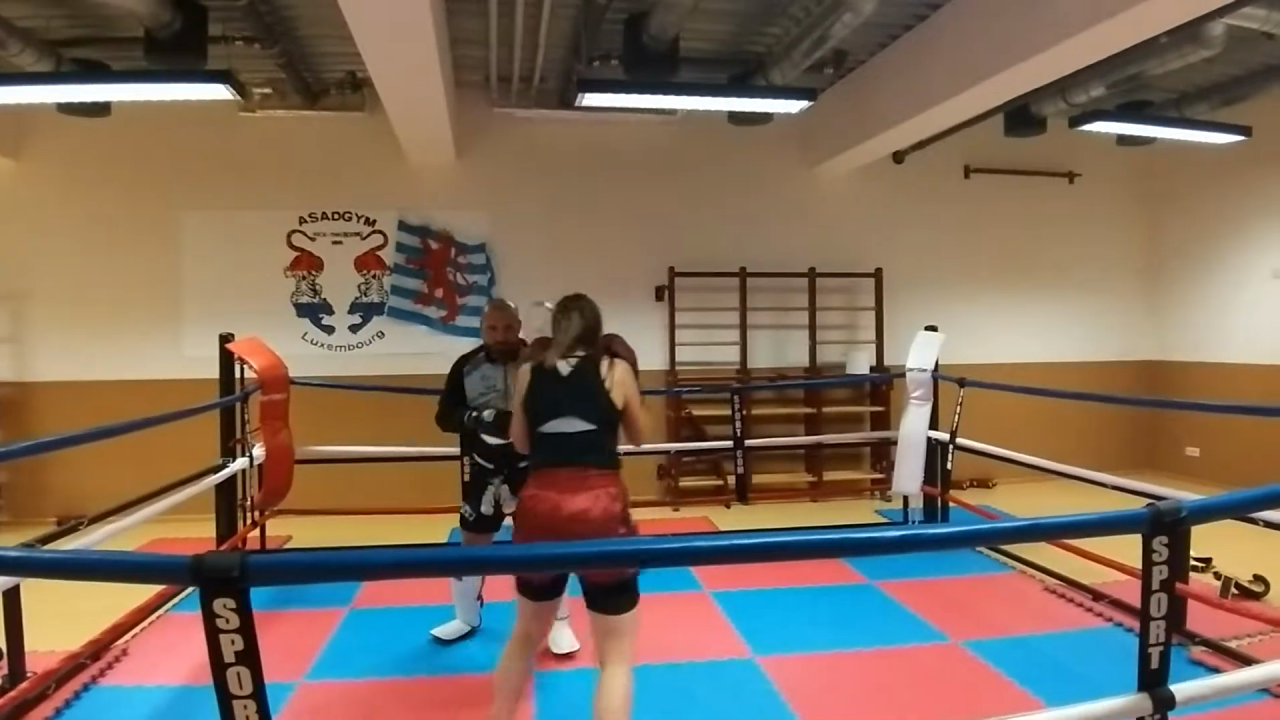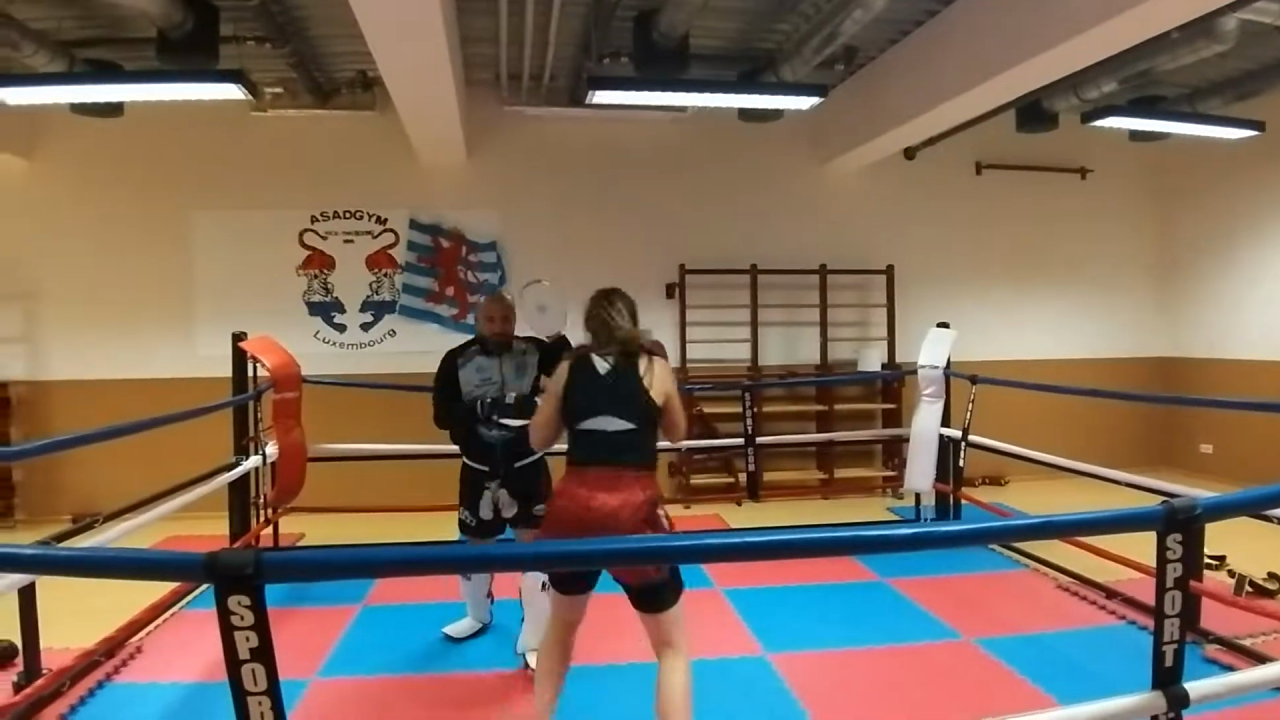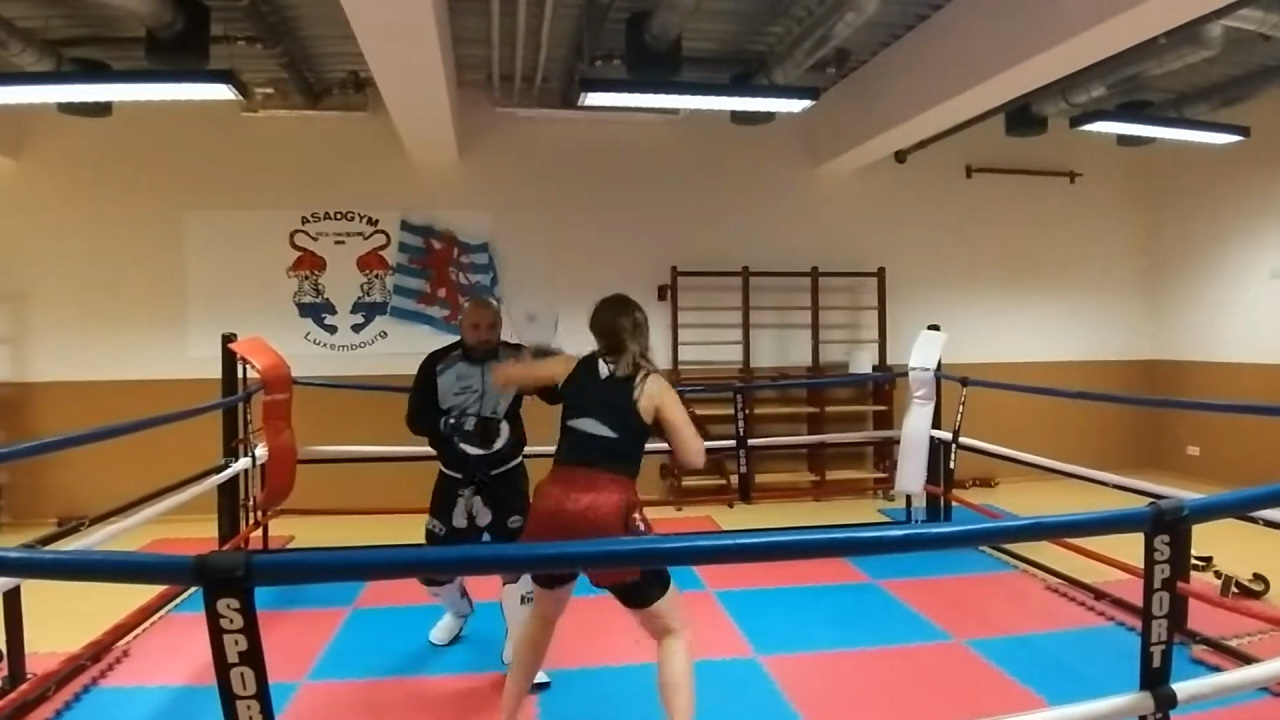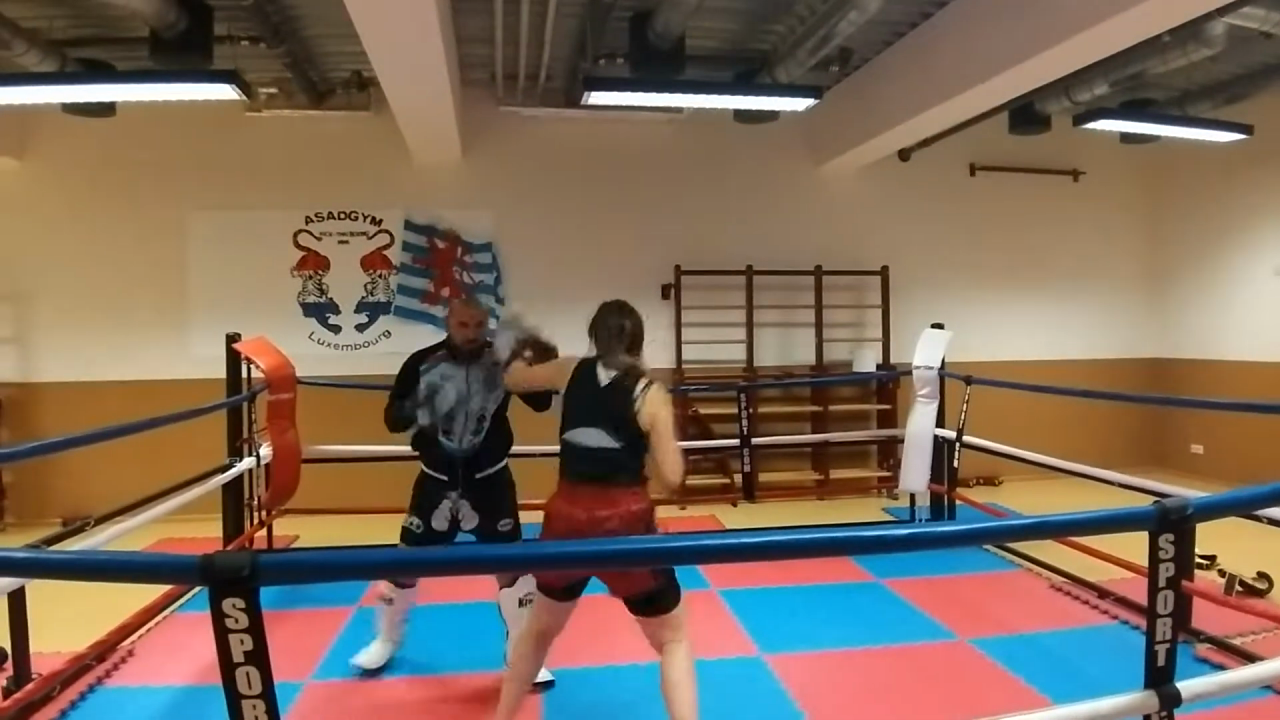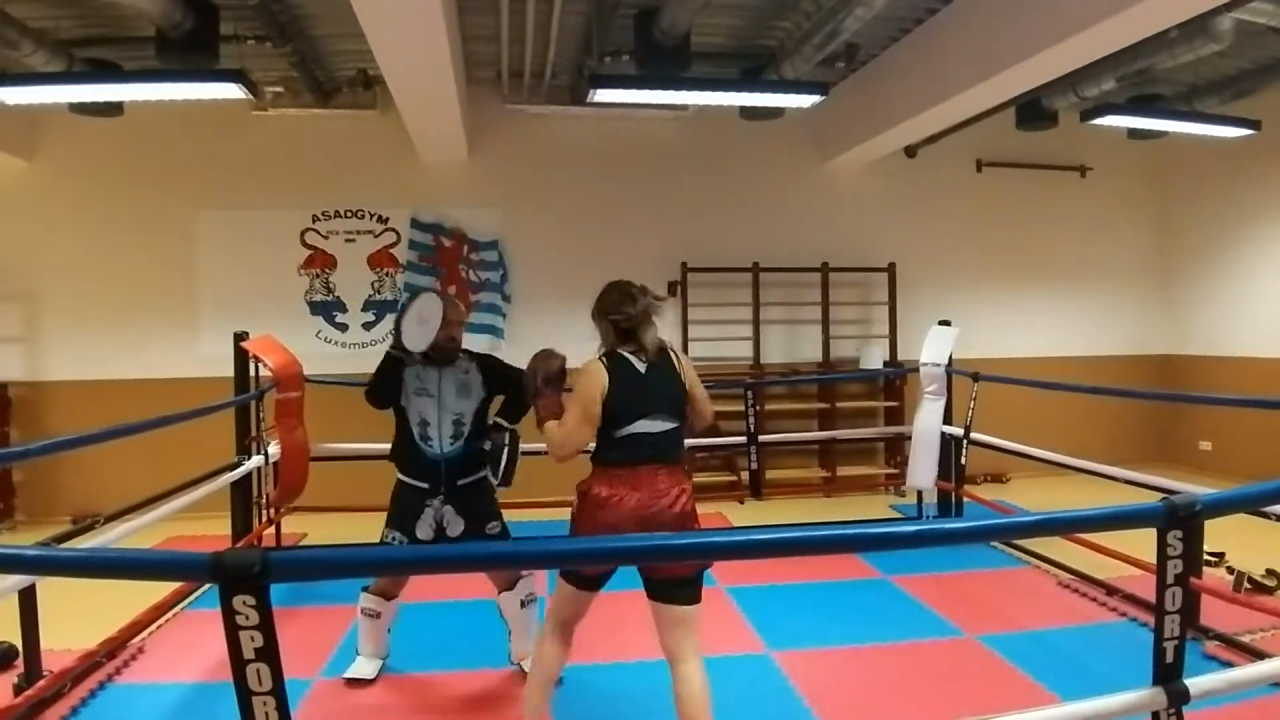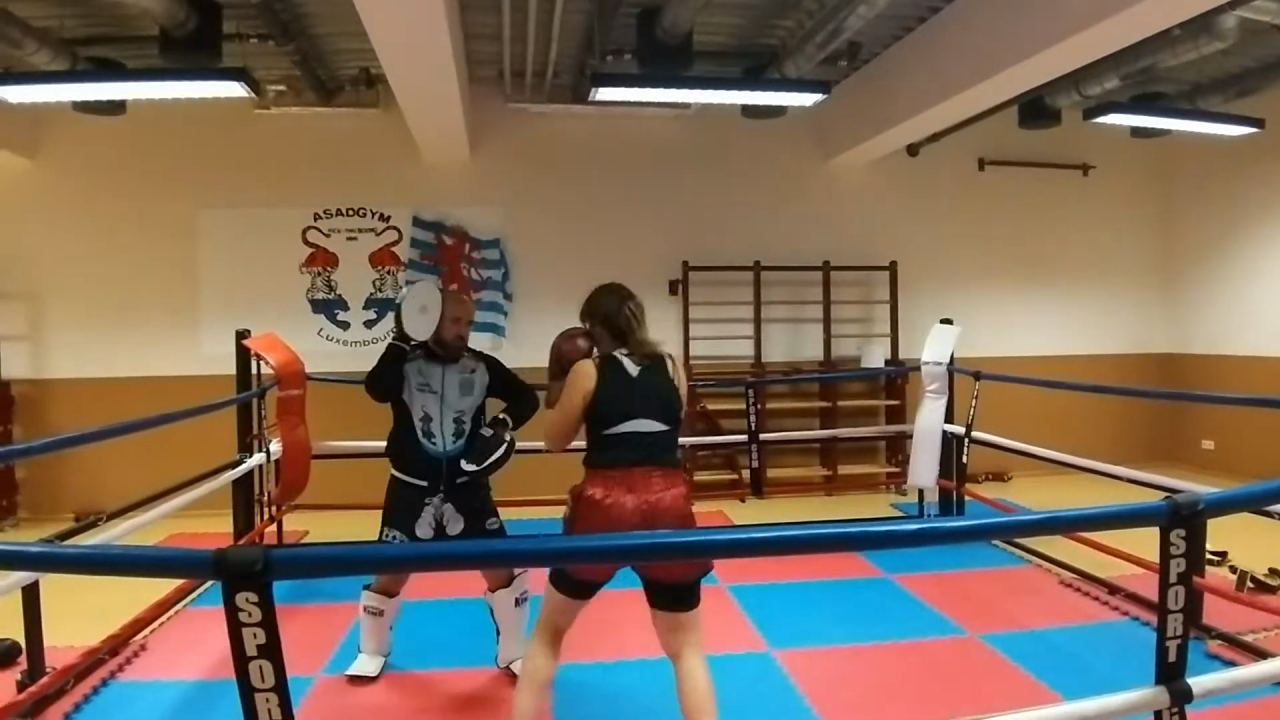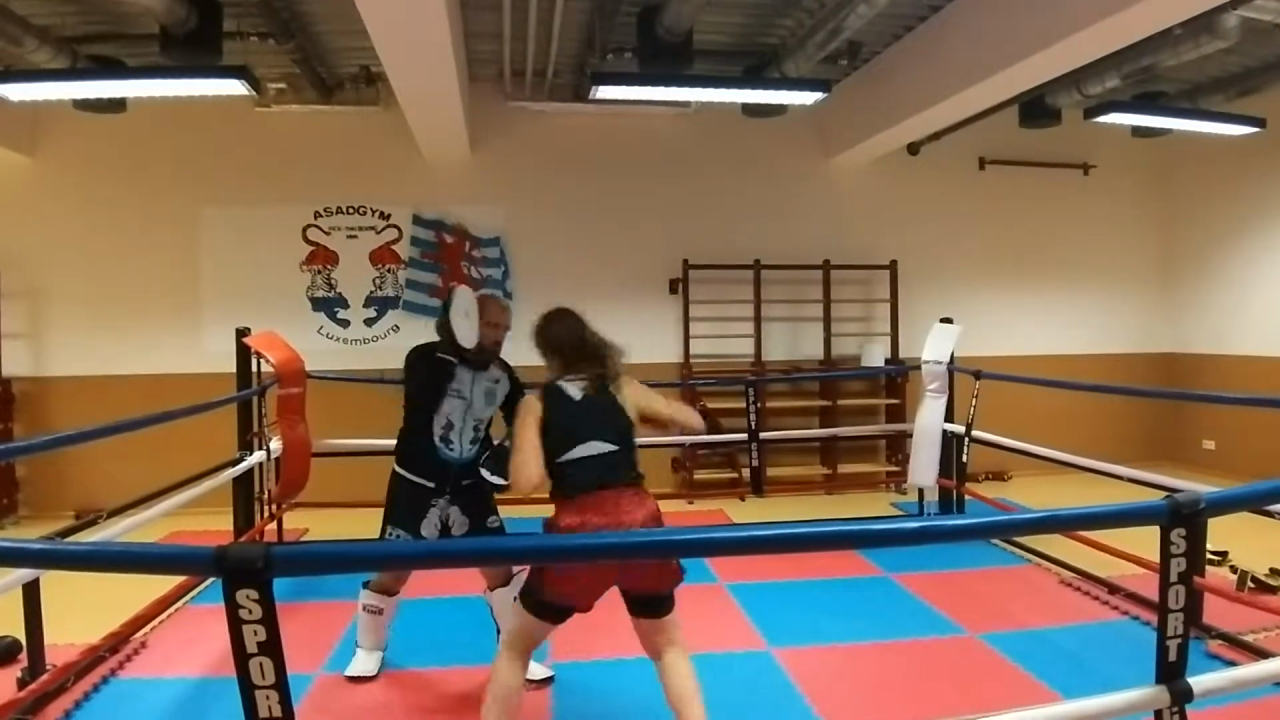
dt=0.2s
person 1, frame 1
left shoulder: (529, 374)
right shoulder: (615, 371)
right elbow: (639, 436)
left hip: (541, 509)
right hip: (599, 512)
left knee: (527, 634)
right knee: (616, 657)
person 1, frame 2
left shoulder: (569, 371)
right shoulder: (654, 368)
left elbow: (540, 439)
right elbow: (677, 432)
left hip: (572, 508)
right hip: (633, 512)
left knee: (562, 624)
right knee: (672, 649)
person 1, frame 3
left shoulder: (575, 368)
right shoulder: (652, 385)
left elbow: (503, 376)
right elbow: (695, 458)
left hip: (553, 506)
right hip: (609, 515)
left knee: (541, 615)
right knee: (672, 631)
person 1, frame 4
left shoulder: (573, 372)
right shoulder: (651, 392)
left elbow: (514, 377)
right elbow: (671, 476)
left wrist: (525, 360)
left hip: (569, 519)
right hip: (626, 522)
left knee: (540, 627)
right knee: (673, 643)
person 1, frame 5
left shoulder: (596, 371)
right shoulder: (677, 361)
left elbow: (563, 449)
right elbow: (703, 419)
left wrist: (546, 406)
left hip: (608, 506)
right hip: (671, 509)
left knee: (558, 625)
right knee: (683, 652)
person 1, frame 6
left shoulder: (587, 371)
right shoulder: (669, 368)
left elbow: (554, 439)
left wrist: (558, 387)
left hip: (604, 511)
right hip: (667, 511)
left knee: (548, 632)
right knee: (685, 651)
person 1, frame 7
left shoulder: (536, 403)
right shoulder: (622, 389)
left elbow: (525, 484)
right elbow: (693, 423)
left hip: (579, 535)
right hip: (638, 527)
left knee: (517, 644)
right knee: (667, 649)
person 2, frame 1
right shoulder: (466, 366)
right elbow: (446, 417)
right wrist: (475, 419)
left hip: (531, 467)
right hip: (486, 469)
right knee: (473, 542)
left ankle: (559, 623)
right ankle: (468, 618)
person 2, frame 2
left shoulder: (532, 351)
right shoulder: (456, 360)
right elbow: (443, 416)
left wrist: (556, 336)
right wrist: (488, 407)
left hip: (526, 467)
right hip: (479, 471)
right knee: (477, 546)
left ankle: (534, 644)
right ankle: (478, 615)
person 2, frame 3
left shoulder: (516, 358)
right shoulder: (437, 365)
left elbow: (556, 393)
right elbow: (416, 418)
right wrist: (454, 427)
left hip: (504, 475)
right hip: (456, 476)
right ankle: (459, 608)
person 2, frame 4
left shoulder: (502, 362)
right shoulder: (422, 364)
left elbow: (541, 400)
right elbow: (393, 418)
right wrist: (413, 410)
left hip: (489, 479)
right hip: (437, 480)
right ankle: (387, 638)
person 2, frame 5
left shoulder: (479, 367)
right shoulder: (402, 367)
left elbow: (522, 387)
right elbow: (377, 399)
left wrist: (502, 429)
right wrist: (400, 349)
left hip: (469, 488)
right hip: (415, 491)
left knee: (508, 567)
right knee: (389, 575)
left ankle: (526, 652)
right ankle: (370, 653)
person 2, frame 6
left shoulder: (483, 366)
right shoulder: (403, 359)
left elbow: (525, 398)
right elbow: (377, 391)
left wrist: (500, 426)
right wrist: (400, 341)
left hip: (466, 485)
right hip: (411, 488)
left knee: (503, 567)
right knee: (390, 572)
left ankle: (513, 654)
right ankle: (373, 650)
person 2, frame 7
left shoulder: (502, 373)
right shoulder: (426, 359)
left elbow: (520, 416)
right elbow: (422, 405)
right wrist: (450, 352)
left hip: (469, 486)
right hip: (416, 485)
left knee: (501, 567)
right knee: (392, 571)
right ankle: (370, 647)
